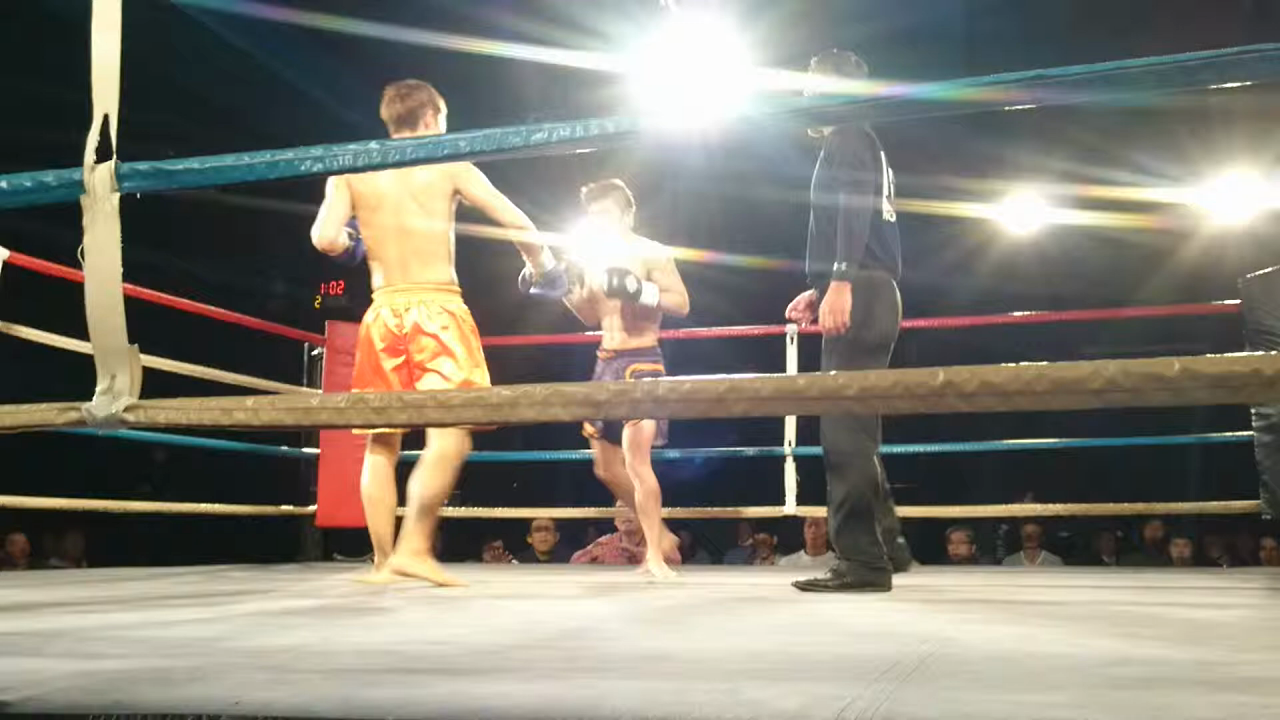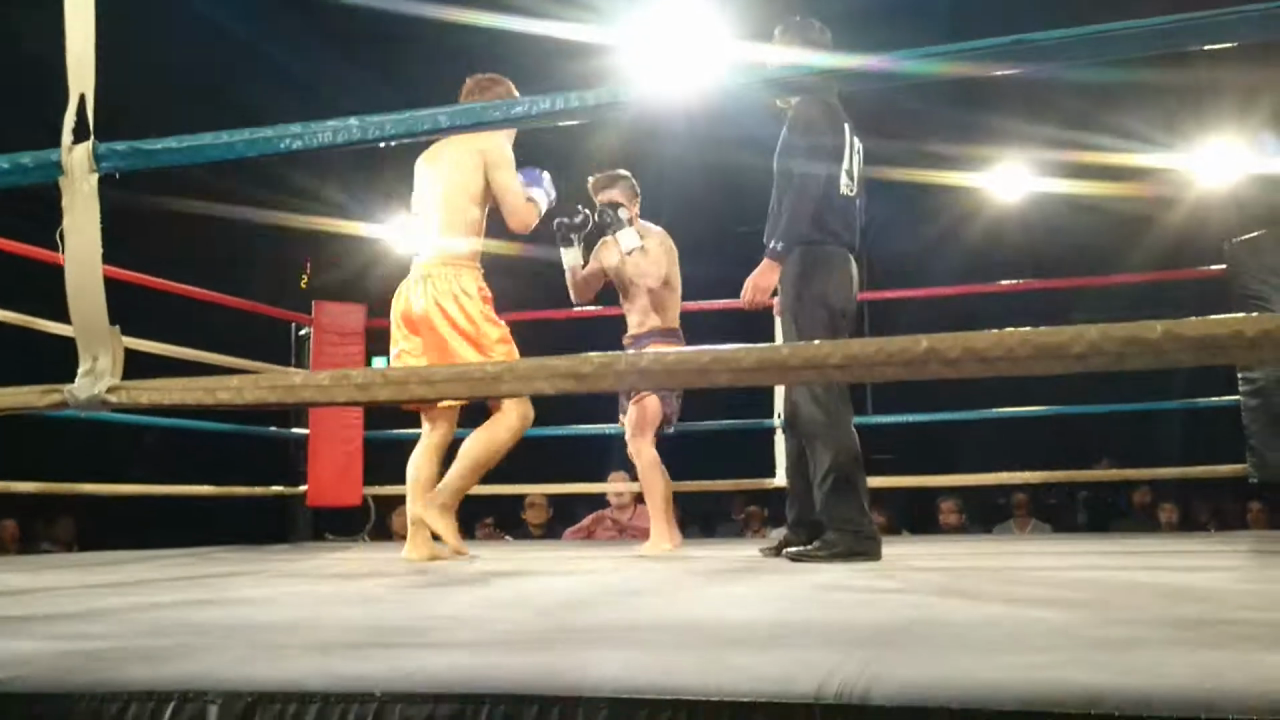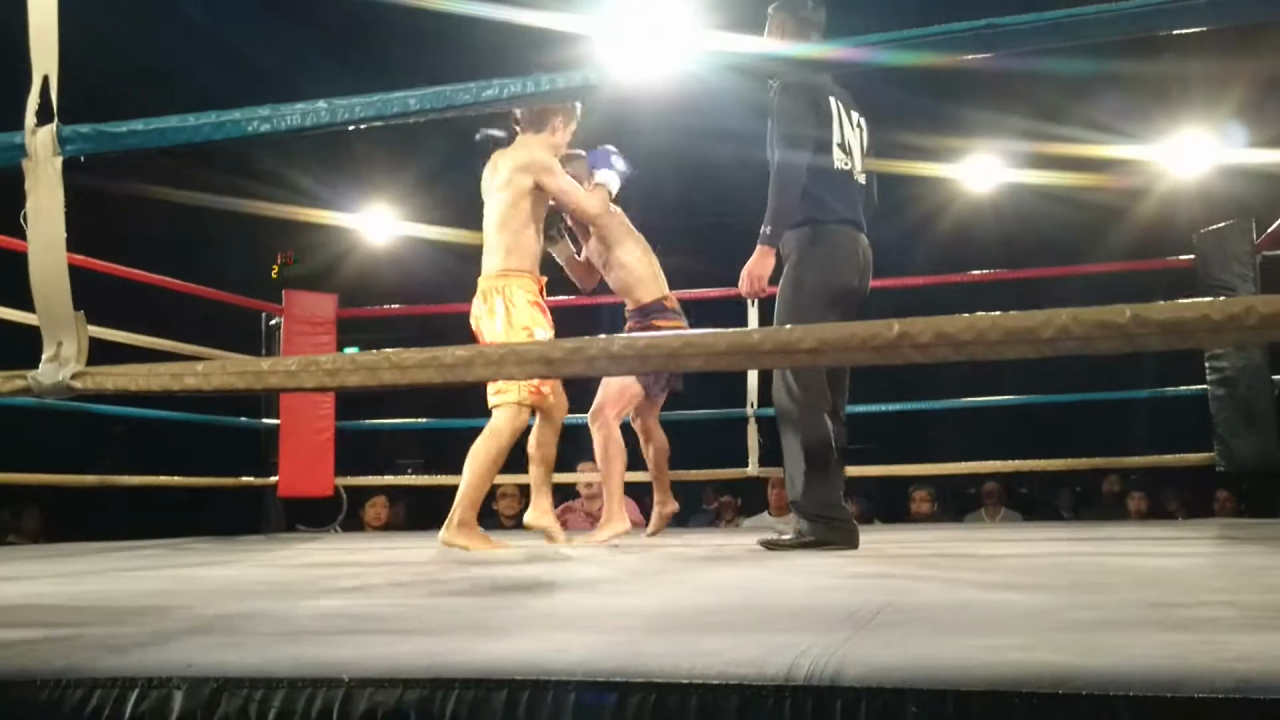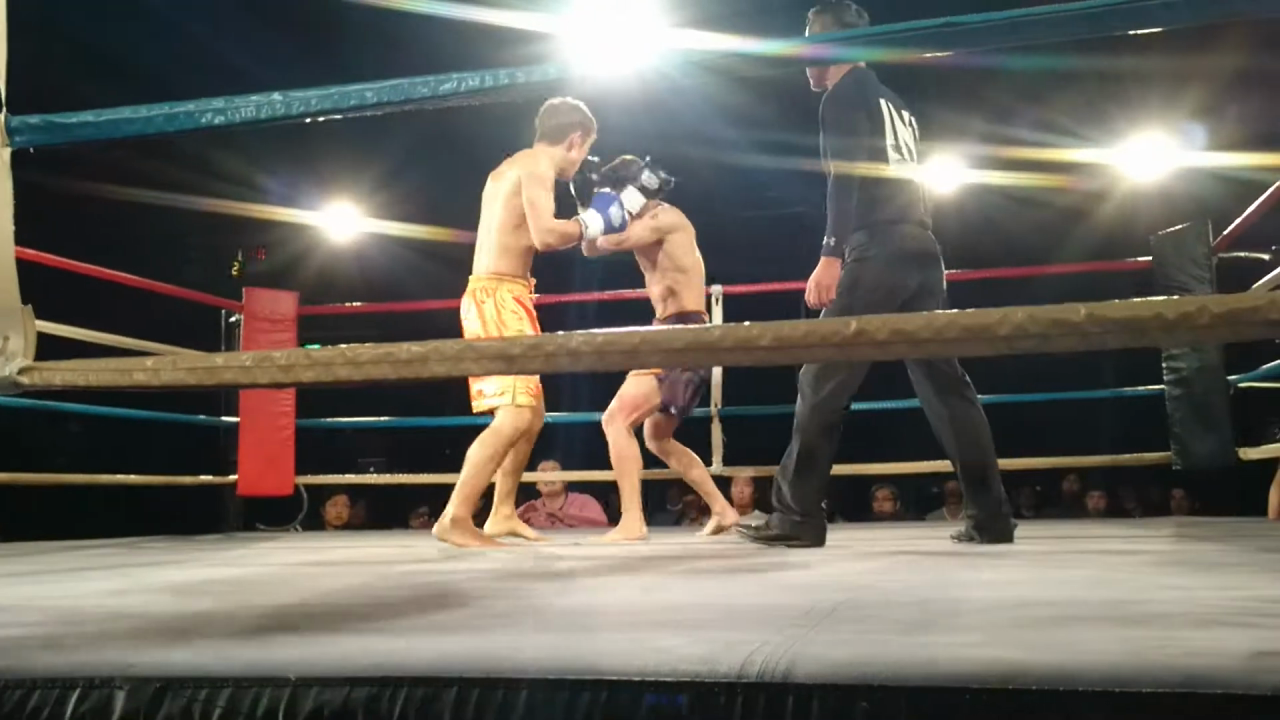
dt=0.5s
person 1, frame 1
left shoulder: (847, 139)
right shoulder: (859, 146)
left elbow: (855, 210)
left wrist: (839, 281)
right wrist: (818, 292)
left hip: (860, 293)
right hip: (867, 294)
left knee: (846, 428)
right knee: (849, 427)
left ankle: (862, 559)
right ankle: (885, 544)
person 1, frame 2
left shoulder: (812, 110)
right shoulder: (833, 118)
left elbow: (806, 188)
left wrist: (772, 259)
left hip: (812, 262)
right hip: (827, 267)
left knee: (817, 399)
right knee: (804, 401)
left ankle: (851, 530)
right ankle: (807, 526)
person 1, frame 3
left shoulder: (794, 89)
right shoulder: (846, 103)
left elbow: (793, 168)
left wrist: (765, 245)
left hip: (815, 244)
right hip: (853, 247)
left knee: (799, 387)
right knee: (825, 386)
left ankle: (825, 519)
right ankle: (823, 510)
person 1, frame 4
left shoulder: (844, 97)
right shoulder: (892, 102)
left elbow: (848, 179)
left wrist: (830, 256)
left hip: (879, 248)
right hip: (920, 249)
left knee: (824, 379)
right knee: (944, 383)
left ankle: (798, 515)
right ankle: (989, 514)
person 2, frame 1
left shoulder: (351, 175)
right shoulder: (452, 165)
left elbow: (324, 238)
right elbow: (517, 221)
left wrist: (356, 245)
right wrist: (542, 262)
left hip: (385, 313)
right hip: (439, 309)
left knee: (382, 444)
right knee: (449, 436)
left ankle: (384, 557)
right ankle: (415, 547)
person 2, frame 2
left shoulder: (429, 157)
right shoulder: (490, 145)
right elbow: (521, 220)
right wrist: (540, 195)
left hip: (415, 288)
right hip: (455, 287)
left knee: (438, 426)
right knee: (516, 410)
left ankle: (420, 540)
right ankle: (443, 502)
person 2, frame 3
left shoulder: (501, 160)
right shoulder: (533, 159)
right elbow: (590, 208)
left hip: (503, 295)
right hip: (510, 297)
left knee: (553, 402)
right knee: (509, 416)
left ankle: (541, 504)
right ankle: (461, 522)
person 2, frame 4
left shoulder: (507, 169)
right shoulder: (537, 165)
right elbow: (543, 237)
right wrist: (594, 221)
left hip: (503, 298)
right hip: (498, 298)
left knee: (531, 414)
right knee: (515, 416)
left ankle: (503, 513)
right ankle: (455, 520)
person 3, frame 1
left shoulder: (651, 253)
right shoulder: (592, 257)
left elbow: (682, 304)
left wrist: (640, 289)
right wrist: (568, 288)
left hip: (643, 363)
right hip: (607, 364)
left knee: (635, 458)
right knee: (607, 468)
left ankle: (654, 555)
right ankle: (661, 536)
person 3, frame 2
left shoulder: (655, 238)
right shoulder: (604, 246)
left elbow: (652, 281)
right elbow: (580, 295)
left wrist: (623, 232)
right wrist: (568, 247)
left hip: (662, 344)
right hip: (634, 346)
left knee: (638, 437)
right knee: (638, 444)
left ankle: (660, 535)
right ankle: (670, 529)
person 3, frame 3
left shoulder: (600, 213)
right shoulder: (586, 220)
right elbow: (586, 279)
right wrist: (557, 242)
left hip: (658, 323)
right hip: (655, 324)
left knee: (604, 414)
right knee: (644, 420)
left ankle: (614, 515)
right ankle: (663, 502)
person 3, frame 4
left shoulder: (666, 218)
right shoulder: (642, 223)
left elbow: (610, 242)
right elbow: (592, 248)
left wrist: (638, 194)
left knee: (615, 420)
right knee: (658, 439)
left ankle: (632, 519)
right ankle: (722, 511)
